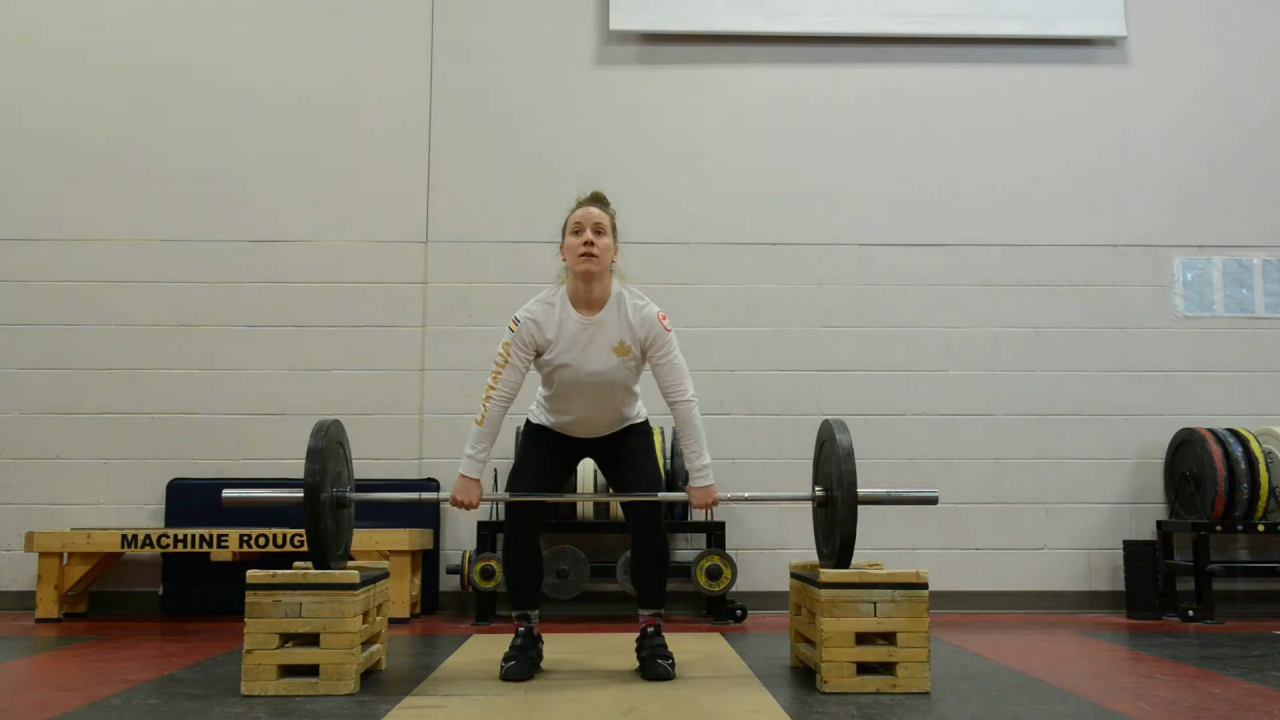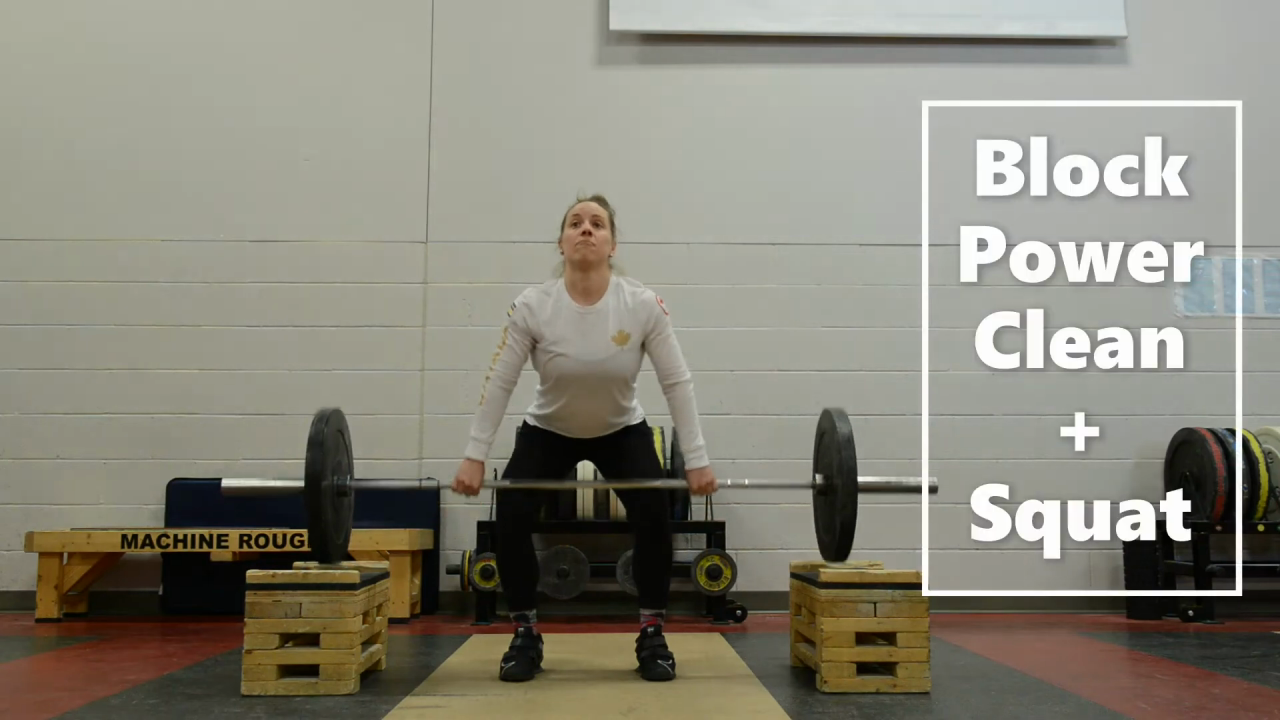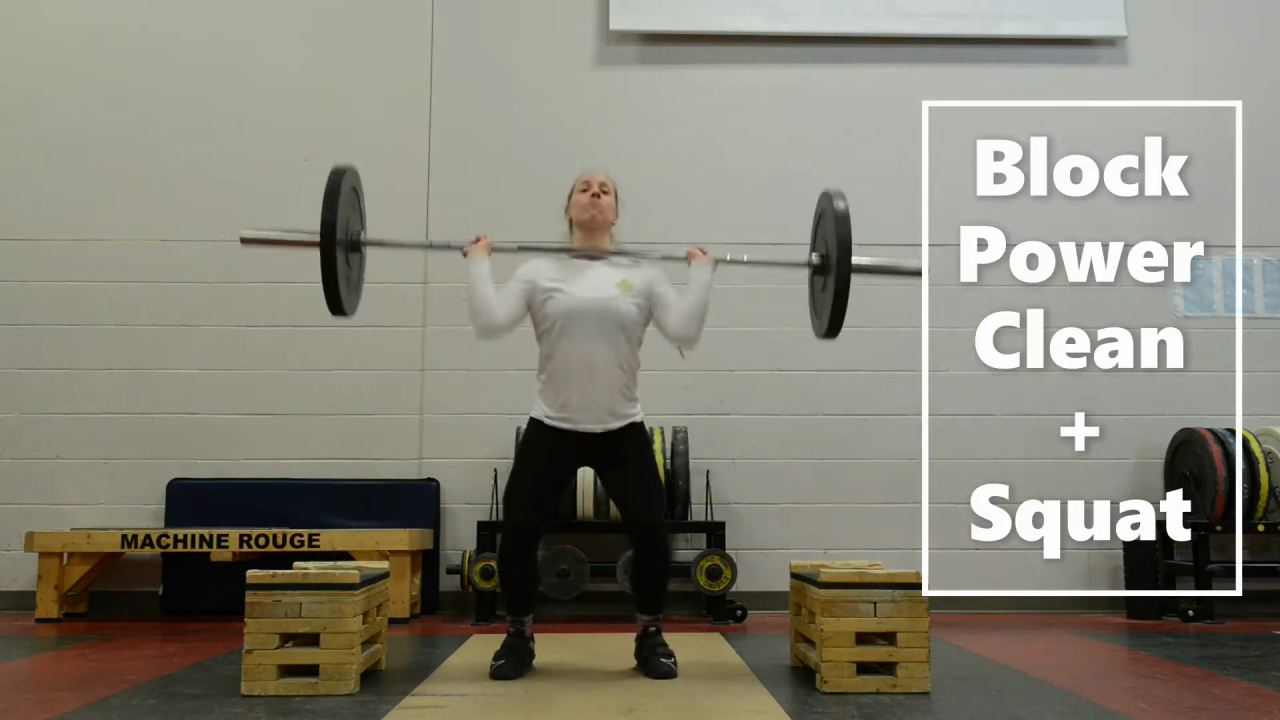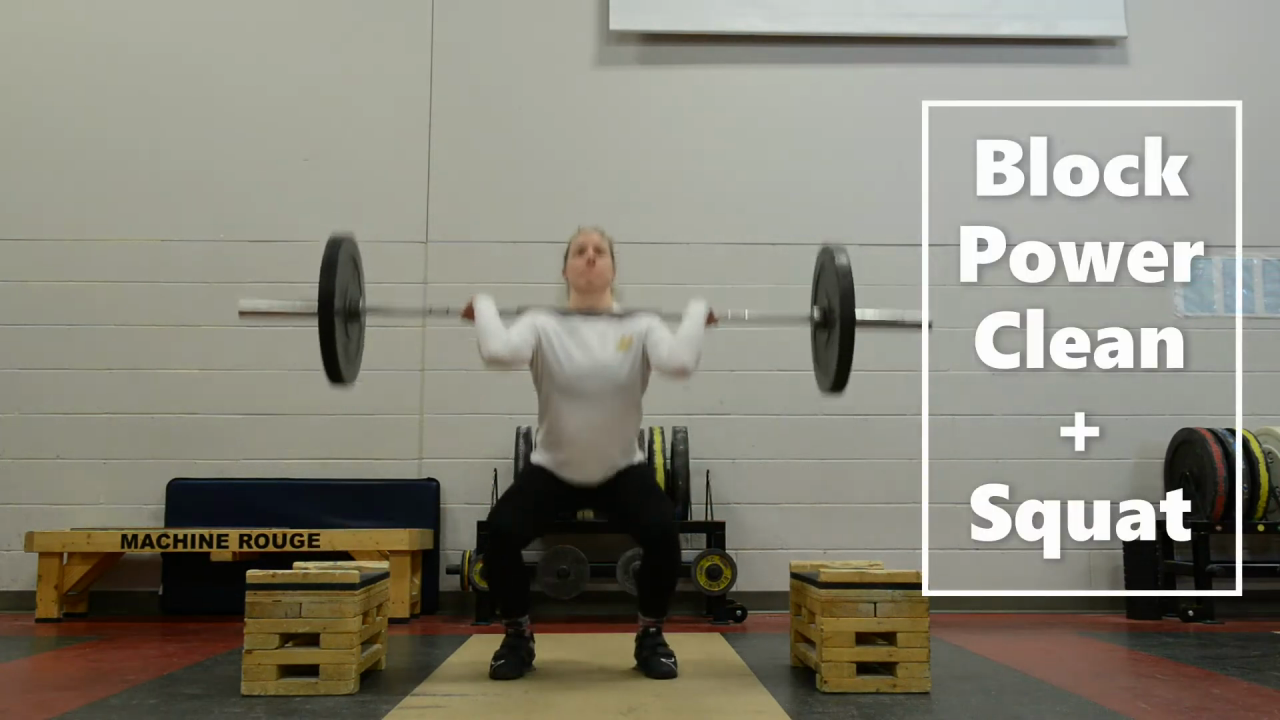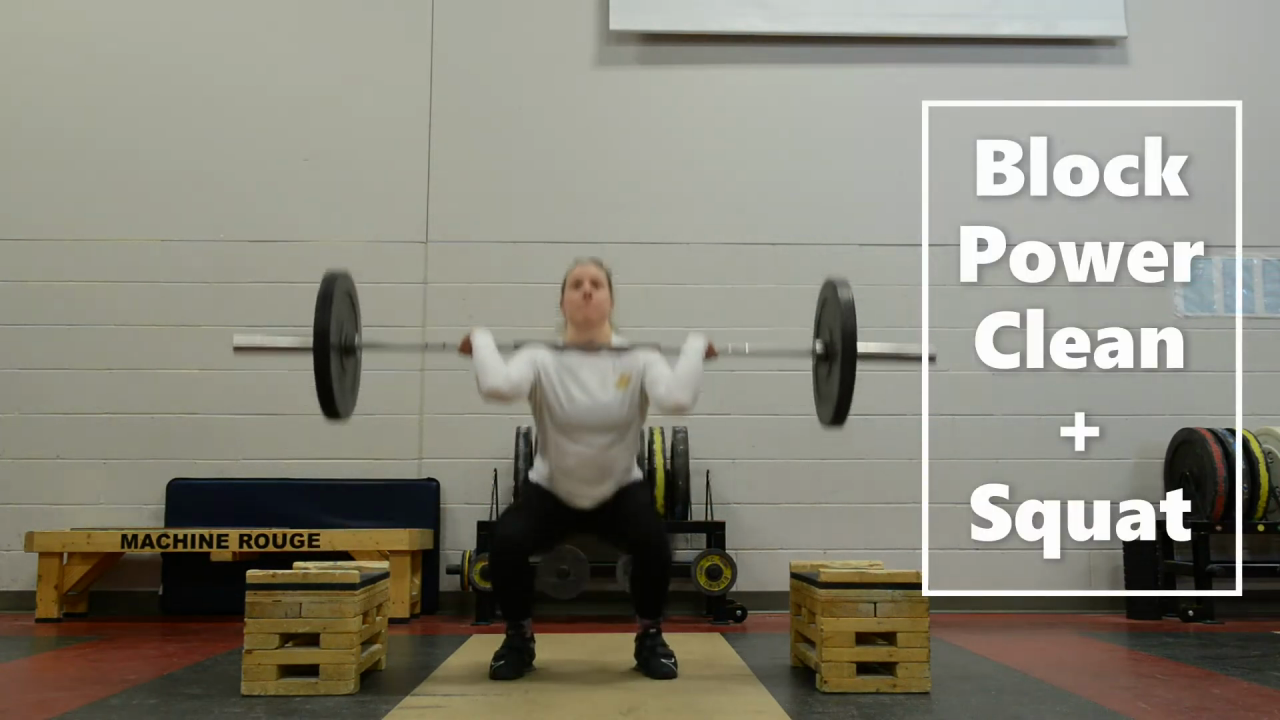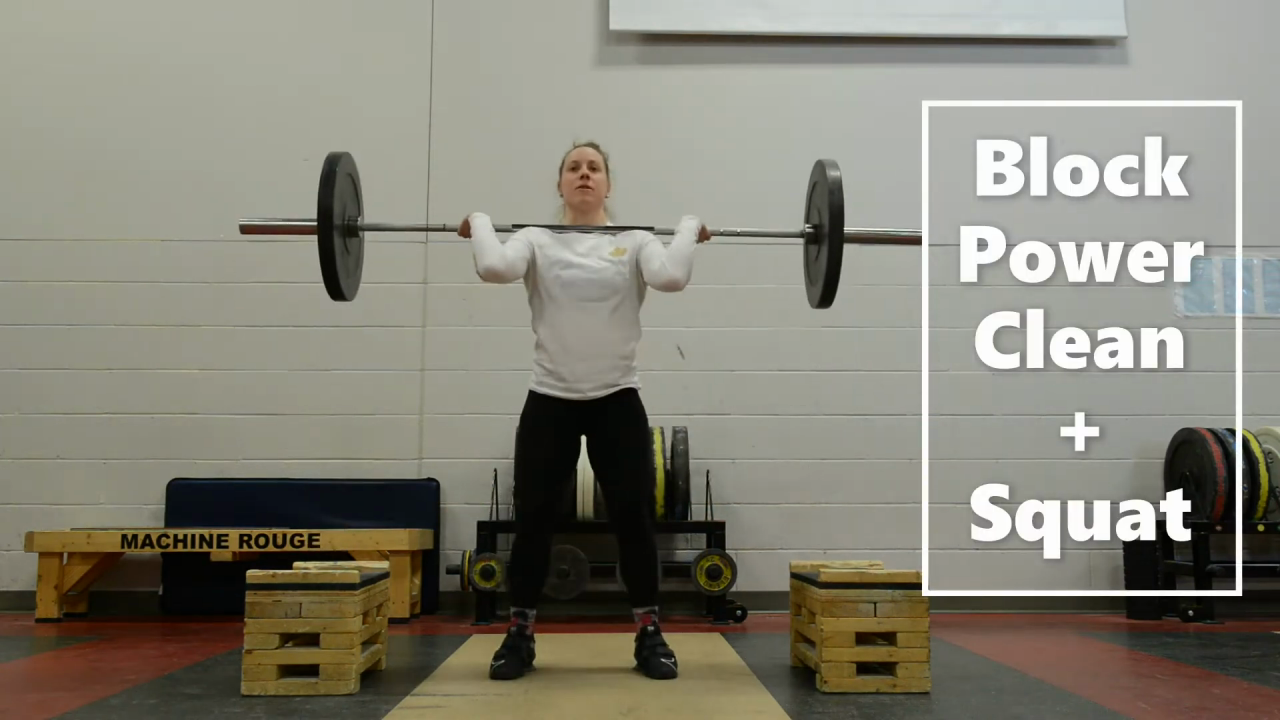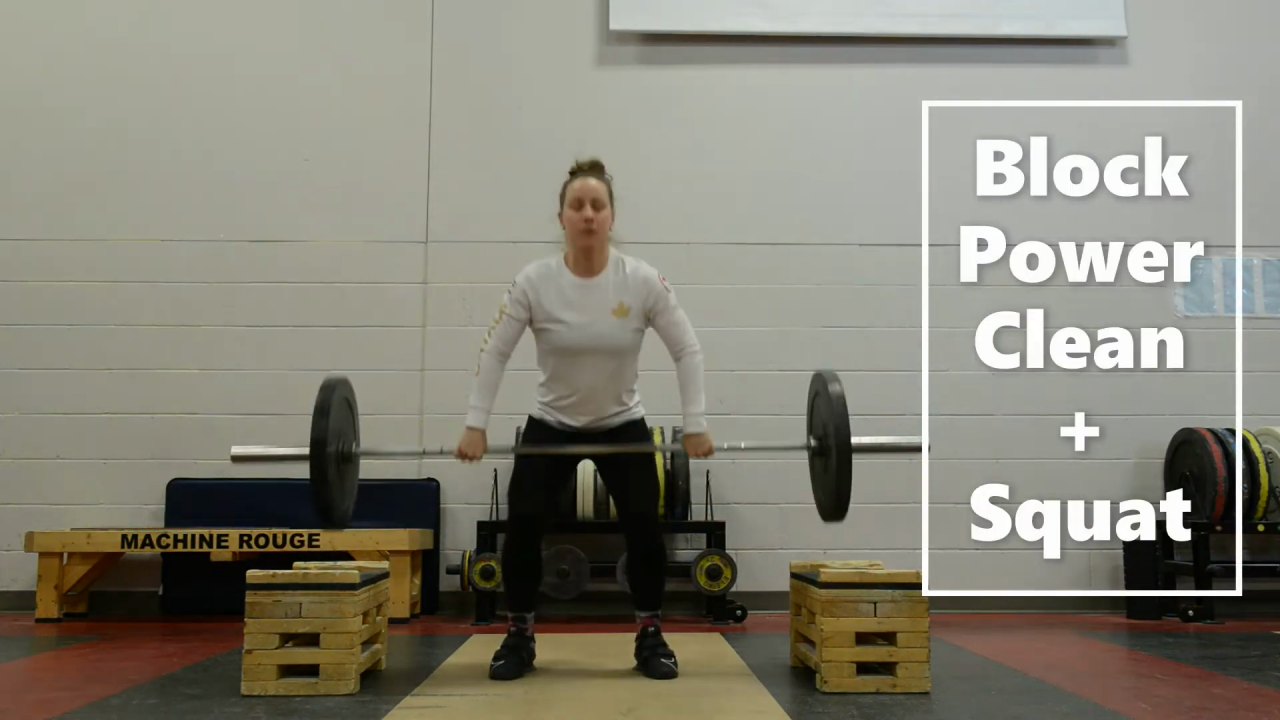
dt=0.7s
person 1, frame 1
left shoulder: (645, 316)
right shoulder: (535, 317)
left elbow: (681, 397)
right elbow: (497, 395)
left wrist: (701, 477)
right wrist: (469, 472)
left hip: (625, 431)
right hip: (550, 432)
left knee: (649, 518)
right knee: (520, 517)
left ankle: (652, 636)
right ankle: (526, 637)
person 1, frame 2
left shoulder: (643, 305)
right shoulder: (533, 305)
left elbow: (677, 382)
right elbow: (499, 383)
left wrist: (697, 460)
right wrist: (474, 457)
left hip: (622, 431)
right hip: (547, 431)
left knee: (654, 517)
right knee: (511, 519)
left ankle: (652, 635)
right ankle: (525, 637)
person 1, frame 3
left shoulder: (643, 275)
right shoulder: (539, 271)
left elbow: (685, 333)
right elbow: (489, 324)
left wrist: (701, 277)
right wrist: (478, 262)
left hip: (621, 429)
right hip: (552, 427)
left knee: (650, 530)
right knee: (517, 532)
left ankle: (650, 637)
right ankle: (519, 637)
person 1, frame 4
left shoulder: (641, 327)
right shoulder: (541, 325)
left elbow: (679, 362)
right elbow: (499, 353)
left wrist: (695, 313)
right wrist: (483, 306)
left hip: (621, 471)
right hip: (552, 471)
left knee: (663, 531)
right knee: (502, 531)
left ankle: (650, 635)
right ankle: (517, 637)
person 1, frame 5
left shoulder: (638, 360)
right shoulder: (540, 360)
left elbow: (677, 398)
right elbow: (497, 387)
left wrist: (695, 346)
right wrist: (481, 340)
left hip: (619, 491)
right hip: (551, 493)
left knee: (653, 542)
right knee: (507, 542)
left ankle: (649, 636)
right ankle: (519, 637)
person 1, frame 6
left shoulder: (634, 241)
right shoulder: (536, 240)
left elbow: (672, 277)
right elbow: (494, 267)
left wrist: (688, 231)
right wrist: (481, 226)
left hip: (617, 401)
right hip: (549, 401)
left knee: (633, 518)
right knee: (533, 519)
left ankle: (649, 635)
right ankle: (519, 635)
person 1, frame 7
left shoulder: (641, 279)
right shoulder: (534, 280)
left elbow: (687, 350)
right elbow: (494, 353)
left wrist: (695, 423)
right wrist: (475, 423)
left hip: (622, 423)
right hip: (551, 423)
left knee: (644, 524)
right knee: (523, 522)
left ankle: (650, 636)
right ankle: (519, 637)
